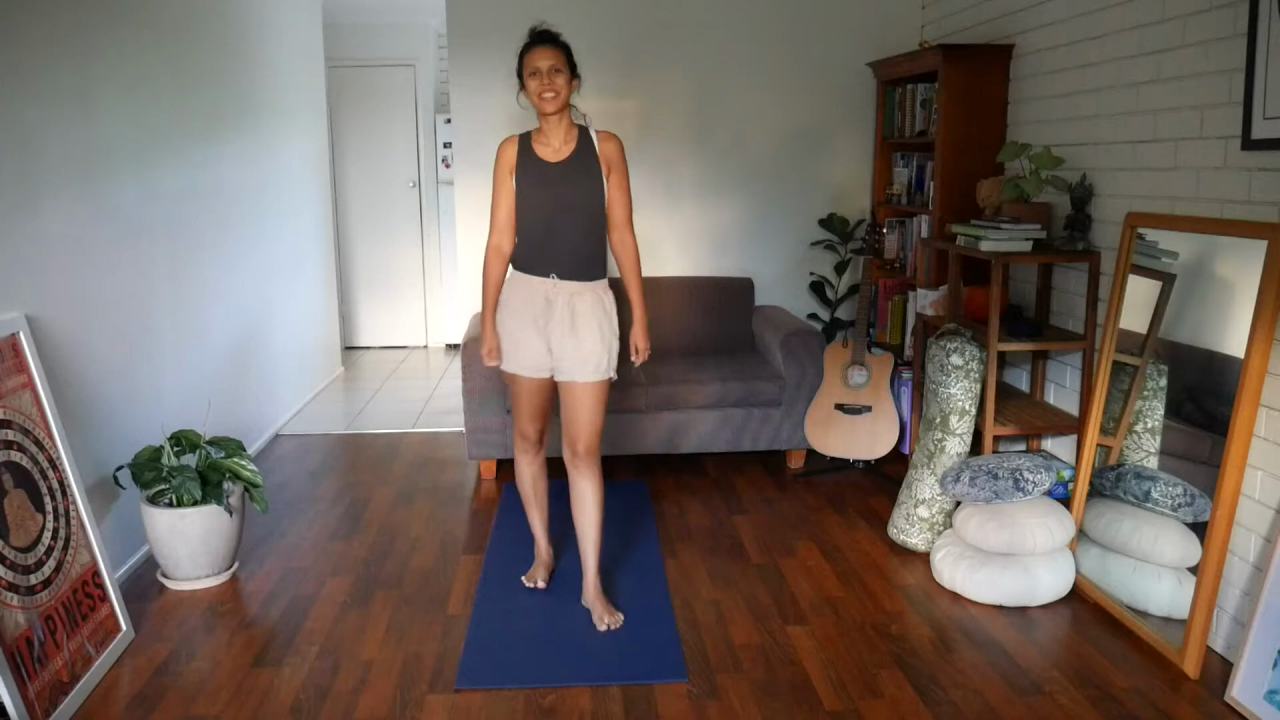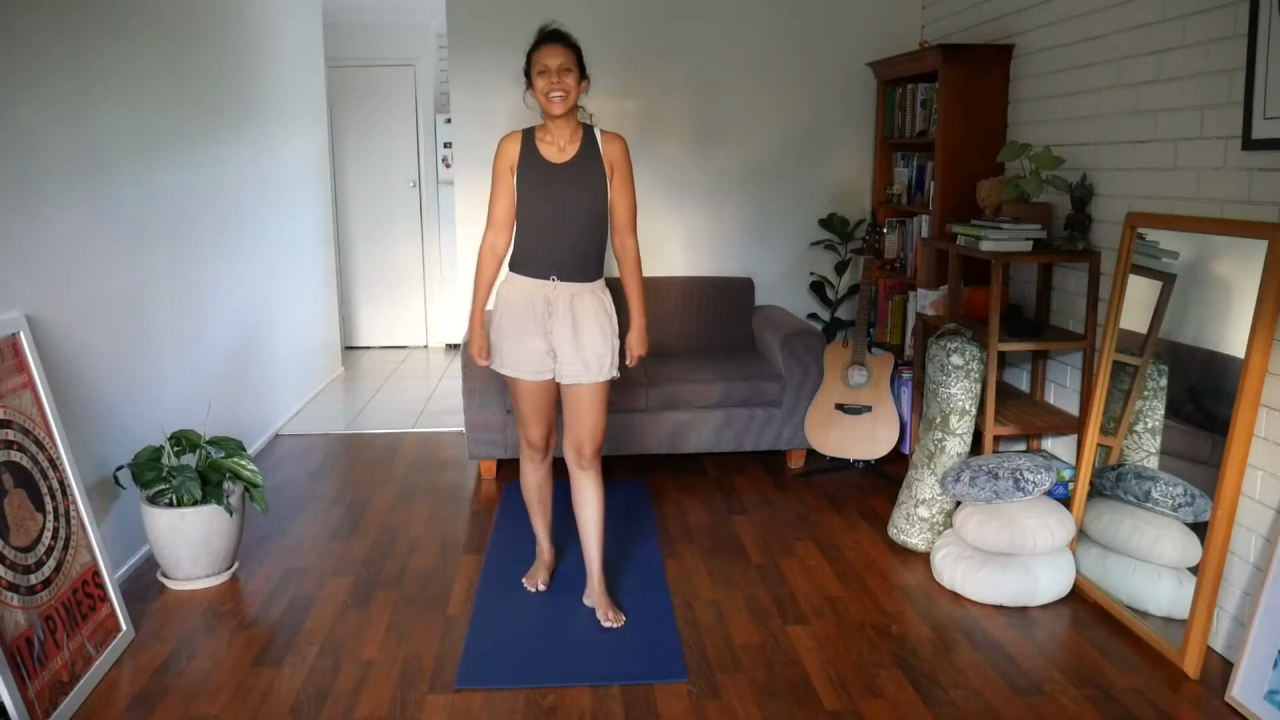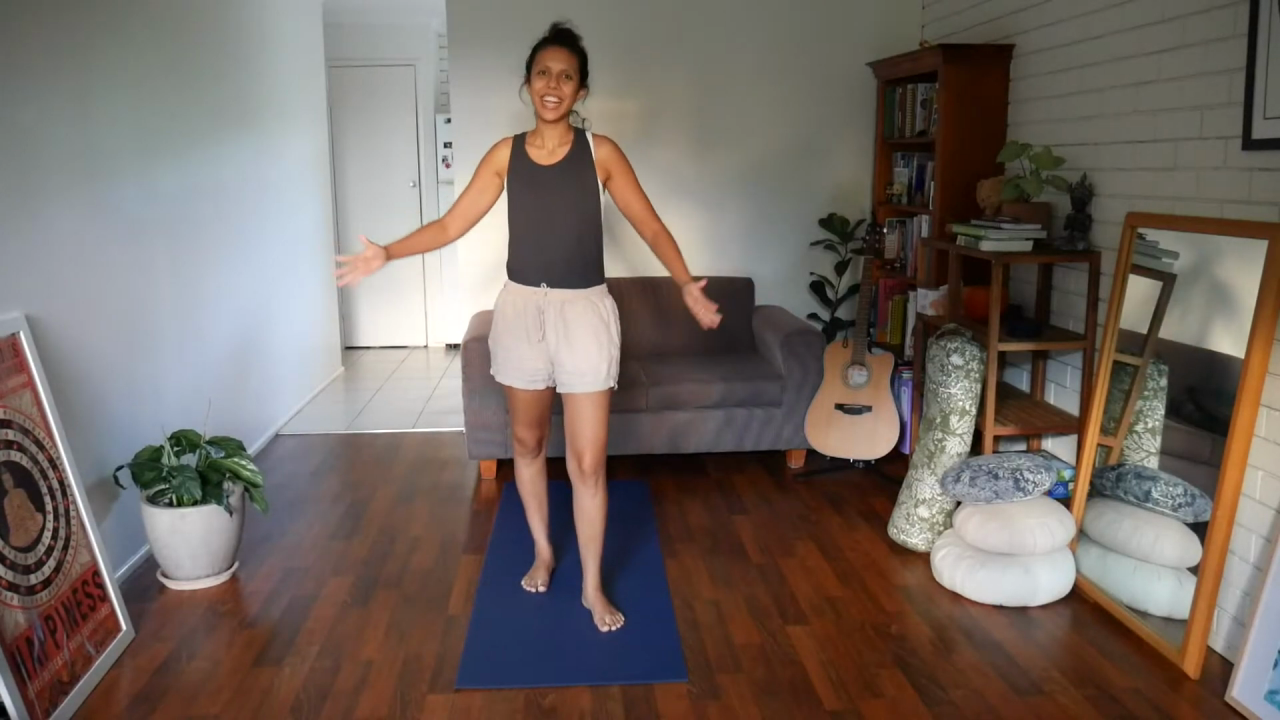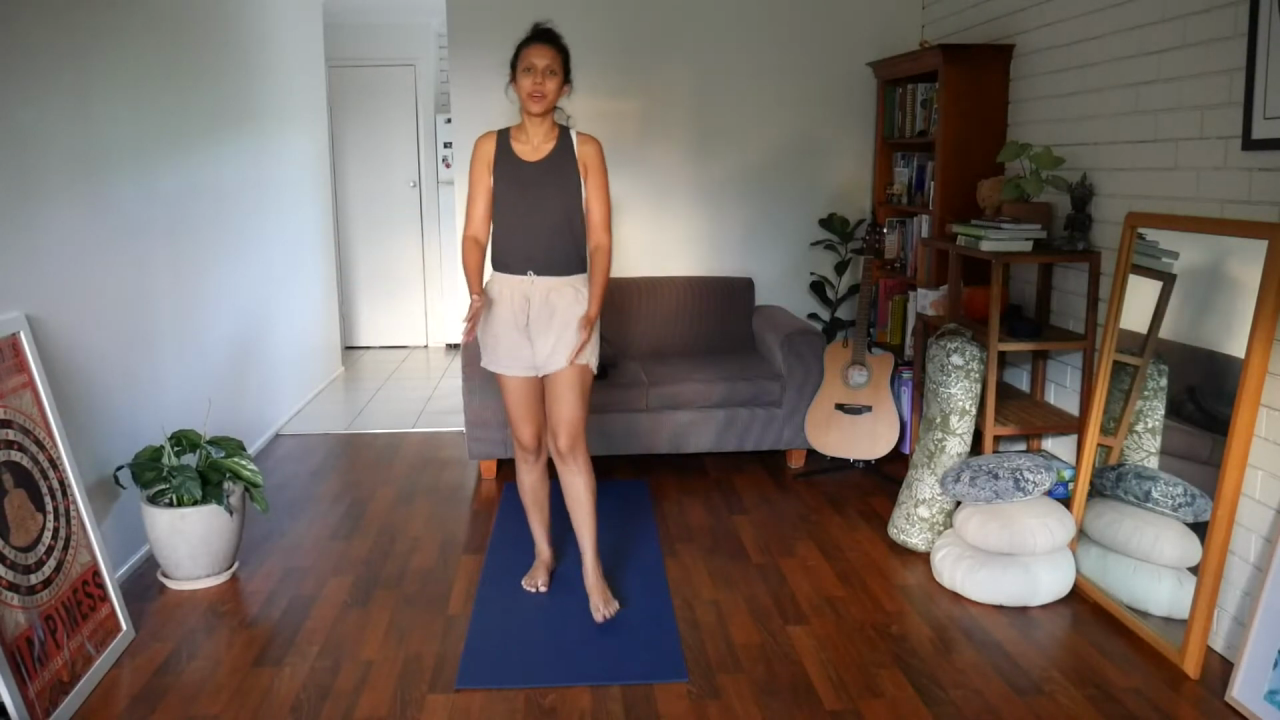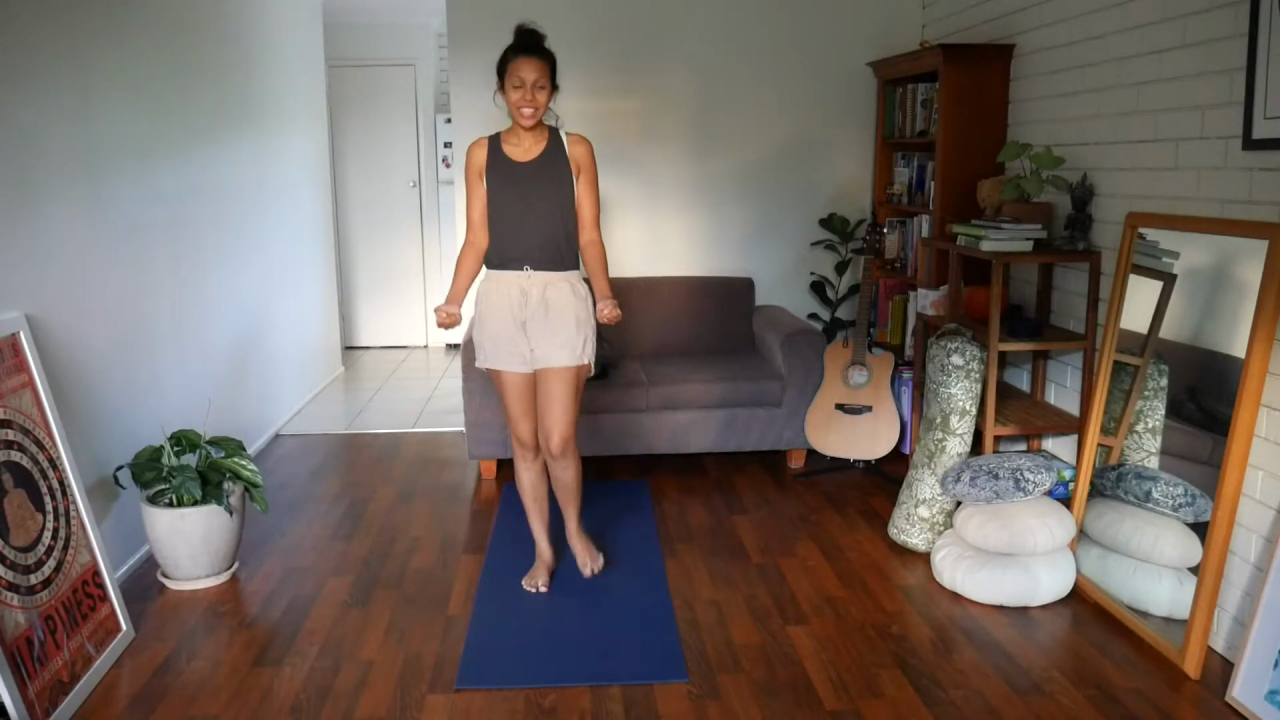
dt=1s
person 1, frame 1
left shoulder: (606, 147)
right shoulder: (512, 152)
left elbow: (622, 235)
right elbow: (500, 240)
left wrist: (639, 315)
right wrist: (488, 318)
left hip: (587, 304)
right hip: (525, 302)
left knee: (583, 450)
right knee: (528, 438)
left ankle: (591, 583)
right ankle: (542, 550)
person 1, frame 2
left shoulder: (610, 148)
right shoulder: (513, 147)
left elbow: (626, 239)
right elbow: (496, 236)
left wrist: (638, 320)
right wrist: (476, 317)
left hip: (587, 305)
right hip: (523, 303)
left knee: (584, 453)
right knee: (535, 444)
left ankle: (596, 583)
right ankle: (544, 551)
person 1, frame 3
left shoulder: (601, 152)
right shoulder: (505, 154)
left elbow: (649, 225)
right elbow: (452, 224)
left wrist: (687, 284)
right wrist: (386, 253)
left hip: (585, 312)
right hip: (521, 311)
left knee: (587, 462)
right knee: (527, 444)
left ankle: (592, 585)
right ankle: (543, 552)
person 1, frame 4
left shoulder: (585, 149)
right shoulder: (489, 147)
left elbow: (600, 238)
right elbow: (475, 233)
left wrist: (594, 308)
right wrist: (476, 293)
left hip: (566, 299)
right hip: (507, 300)
left knee: (568, 442)
right knee: (527, 441)
left ankle: (592, 570)
right ankle: (542, 552)
person 1, frame 5
left shoulder: (576, 150)
right shoulder: (481, 153)
left elbow: (589, 235)
right elbow: (476, 239)
left wrist: (604, 297)
right wrist: (452, 300)
left hip: (562, 296)
right hip: (501, 298)
left knee: (558, 439)
right knee: (524, 439)
left ankle: (576, 532)
right ankle: (543, 550)
